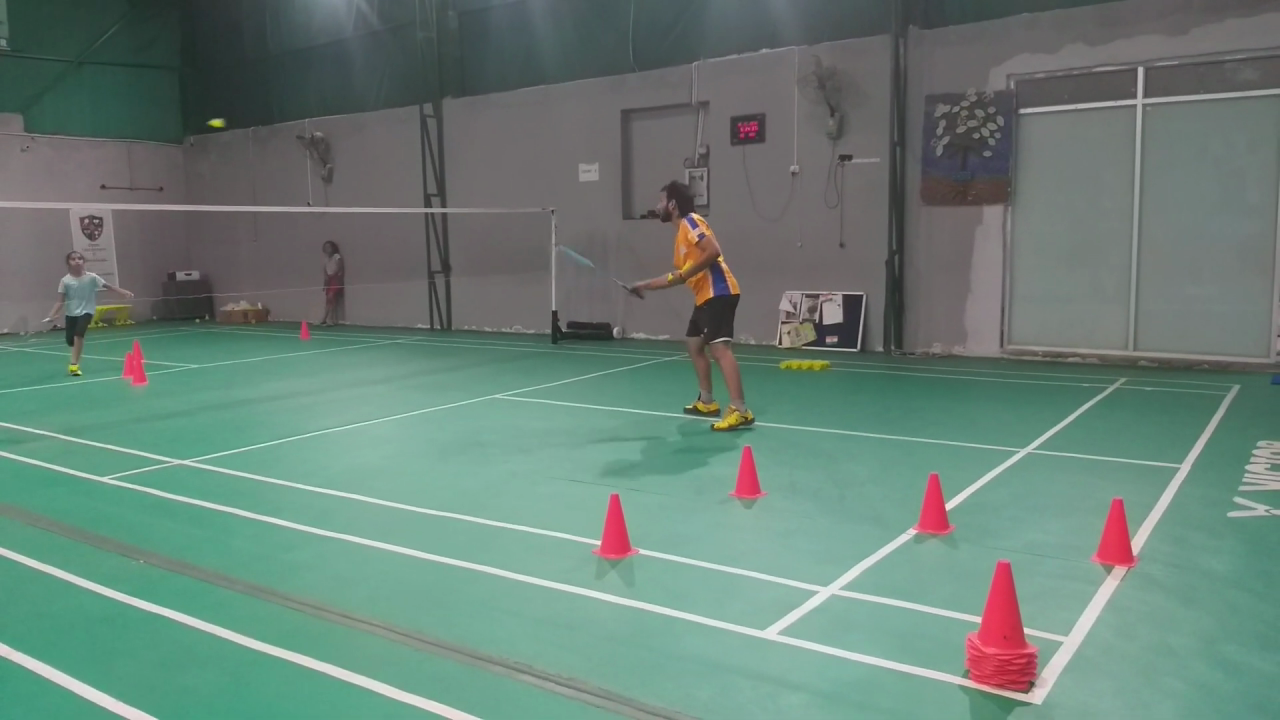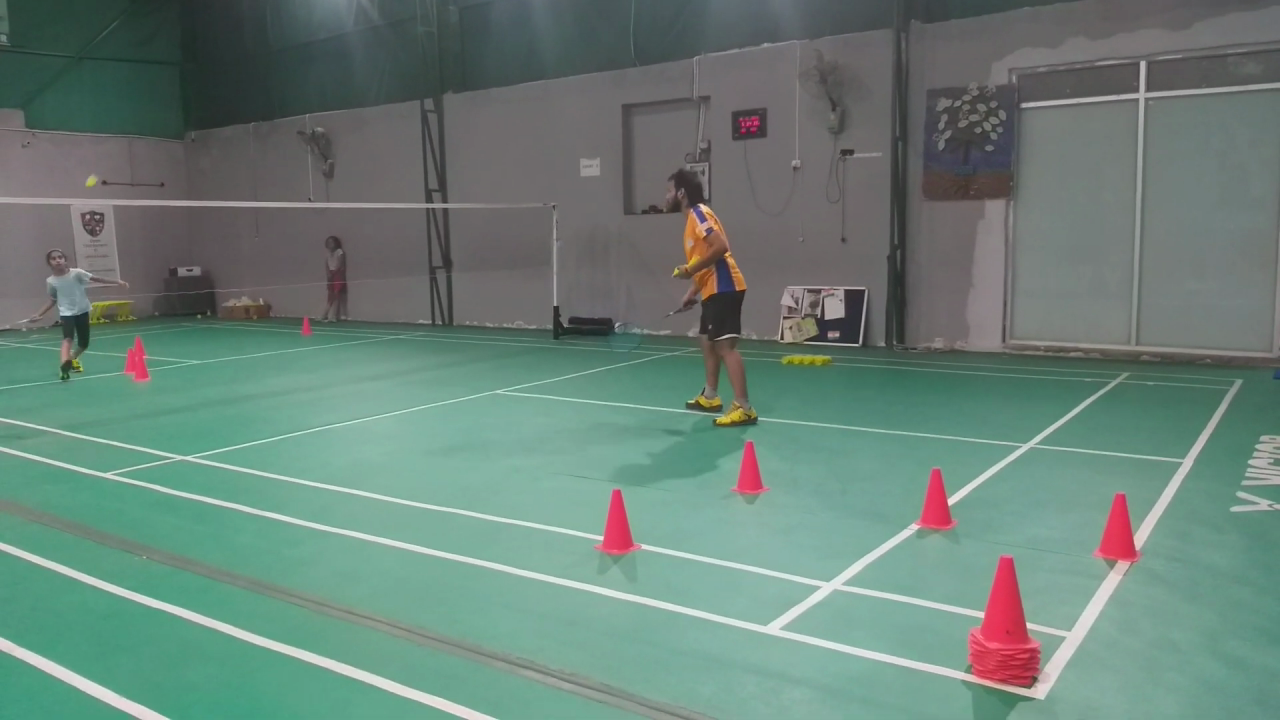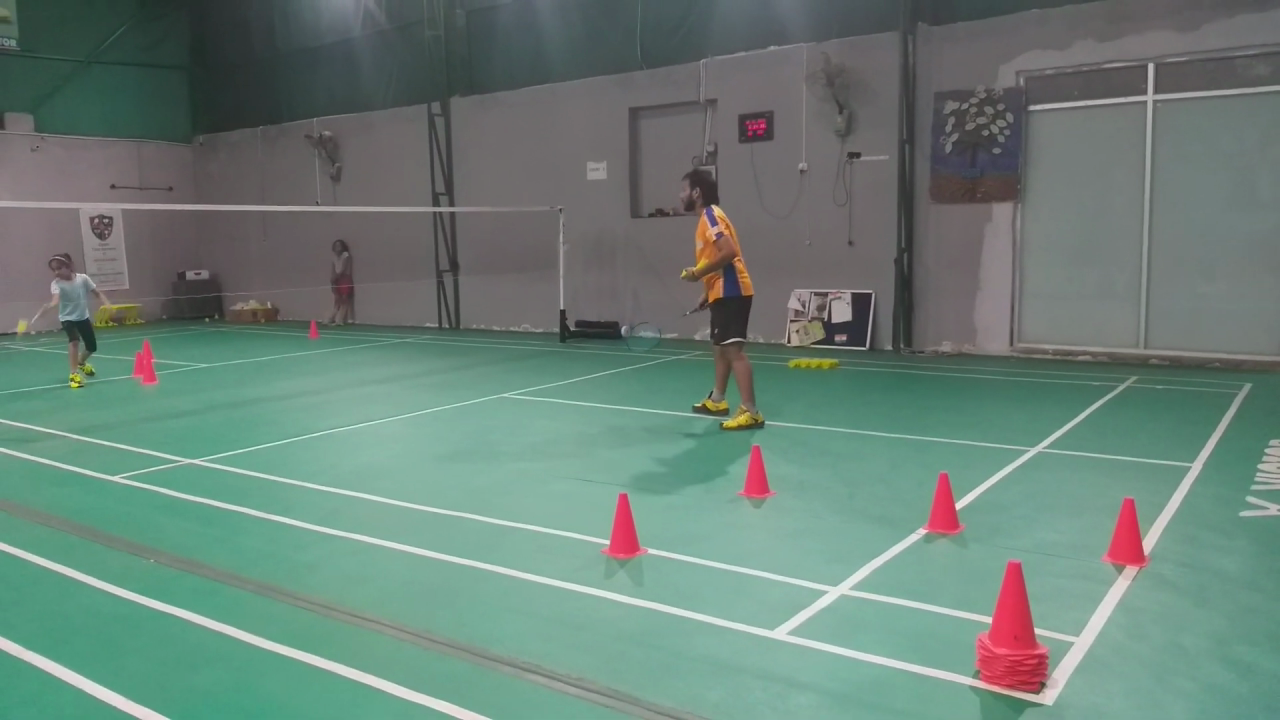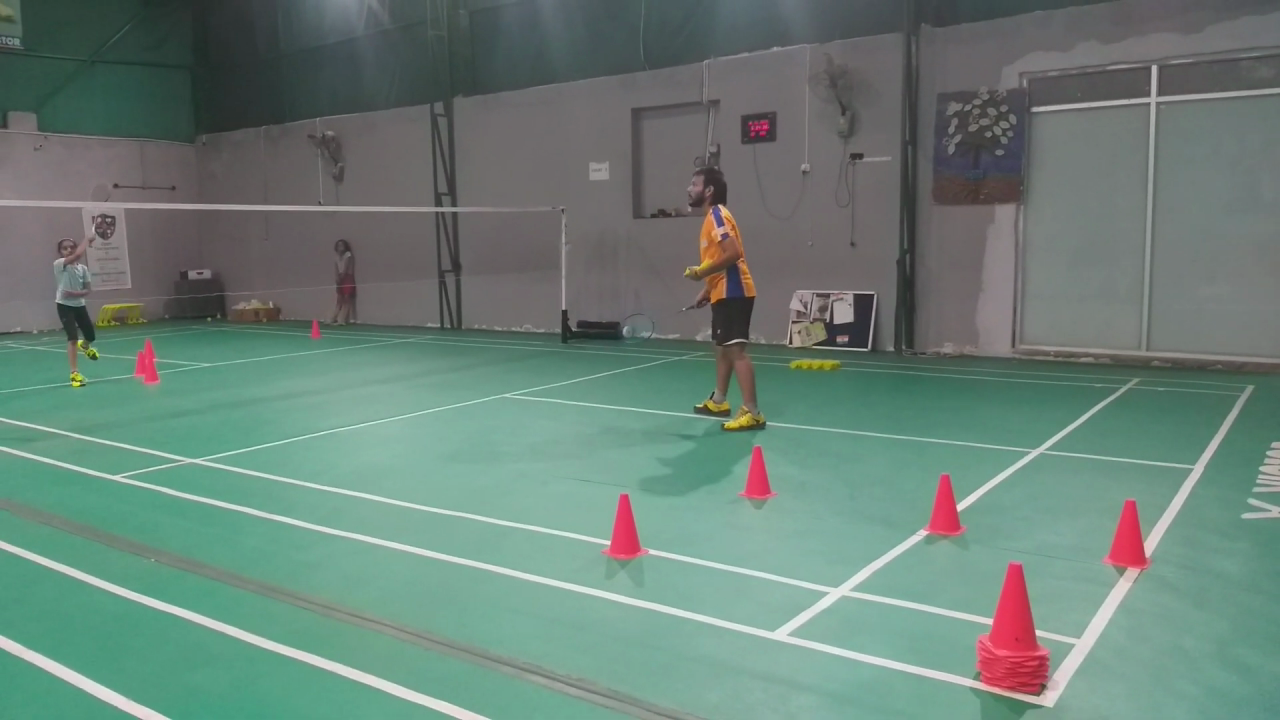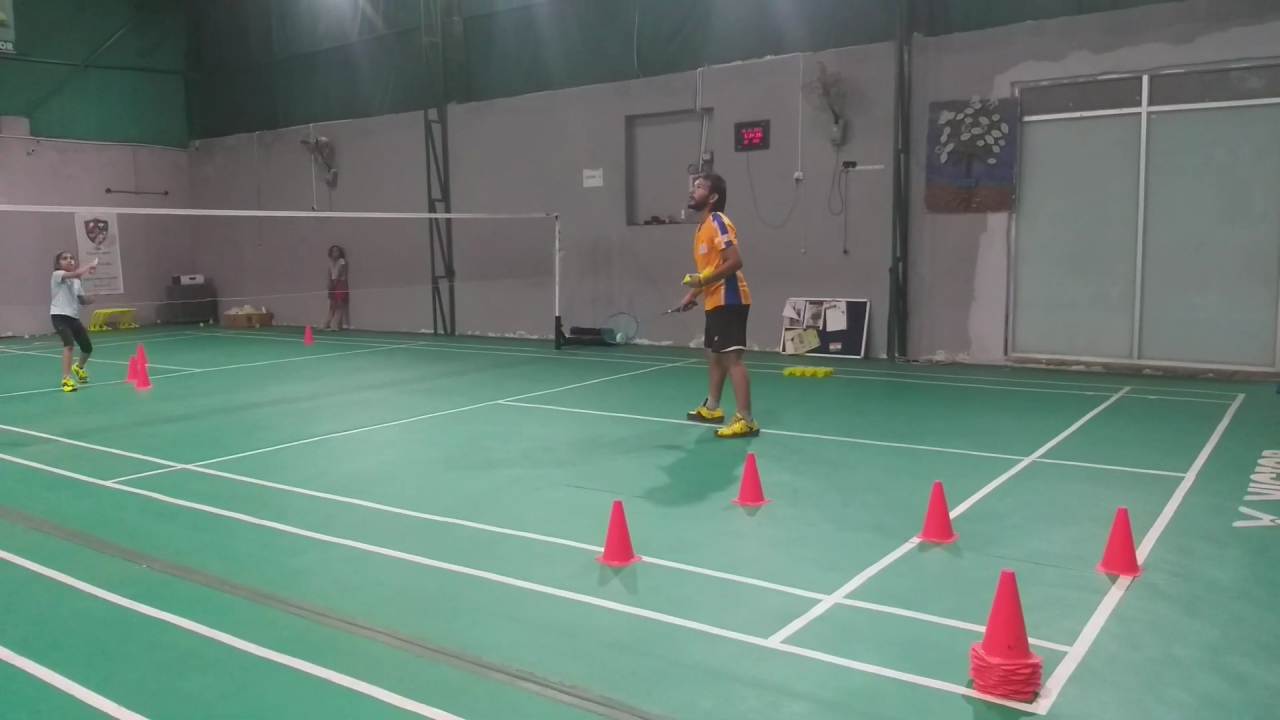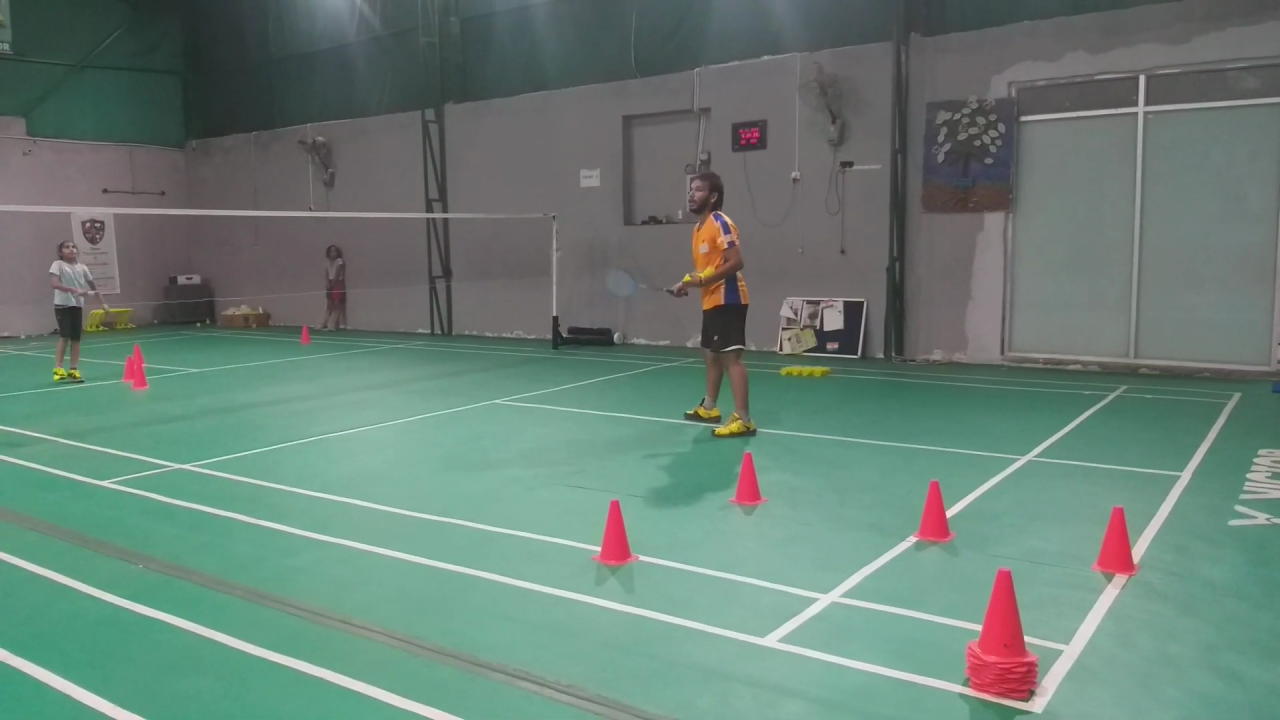
dt=0.3s
person 1, frame 1
left shoulder: (691, 222)
right shoulder: (681, 234)
left elbow: (714, 252)
right elbow: (676, 274)
left wrist: (685, 274)
right wrist: (646, 285)
left hip: (719, 293)
right hip: (706, 297)
left knee: (720, 348)
right knee: (694, 345)
left ankle: (740, 411)
right ankle: (707, 402)
person 1, frame 2
left shoulder: (699, 213)
right shoulder: (692, 218)
left elbow: (720, 247)
left wrist: (689, 269)
right wrist: (691, 293)
left hip: (723, 289)
right hip: (713, 290)
left knee: (726, 346)
right knee: (708, 343)
left ankle: (744, 408)
right ankle: (710, 397)
person 1, frame 3
left shoulder: (711, 215)
right shoulder: (707, 218)
left elbow: (729, 253)
left wrist: (697, 273)
right wrist: (707, 293)
left hip: (731, 293)
right hip: (722, 293)
left knee: (733, 349)
right knee: (721, 348)
left ankle: (751, 412)
right ankle: (717, 401)
person 1, frame 4
left shoulder: (718, 215)
right shoulder: (710, 218)
left elbow: (733, 254)
left wrist: (700, 272)
right wrist: (706, 290)
left hip: (733, 294)
right hip: (723, 294)
left knee: (736, 350)
right knee: (722, 348)
left ankle: (752, 413)
right ankle: (718, 401)
person 1, frame 5
left shoulder: (719, 222)
right shoulder: (702, 227)
left elbow: (735, 262)
left wrist: (702, 280)
right wrist: (693, 293)
left hip: (728, 301)
right hip: (715, 302)
left knee: (732, 357)
right knee: (715, 356)
left ankle: (746, 420)
right ankle: (712, 408)
person 1, frame 6
left shoulder: (721, 223)
right shoulder: (699, 227)
left elbow: (736, 262)
left wrist: (703, 280)
right wrist: (687, 283)
left hip: (727, 301)
right hip: (711, 302)
left knee: (731, 357)
right knee: (711, 355)
left ankle: (743, 419)
right ankle: (709, 408)
